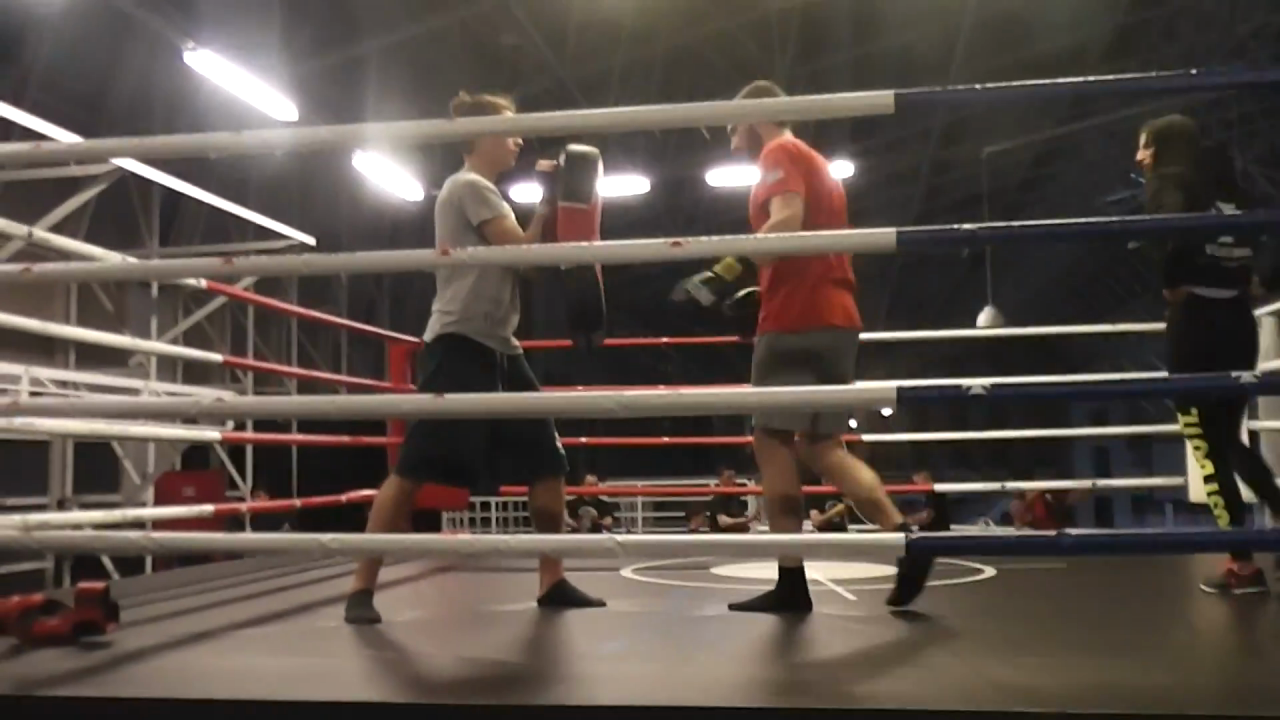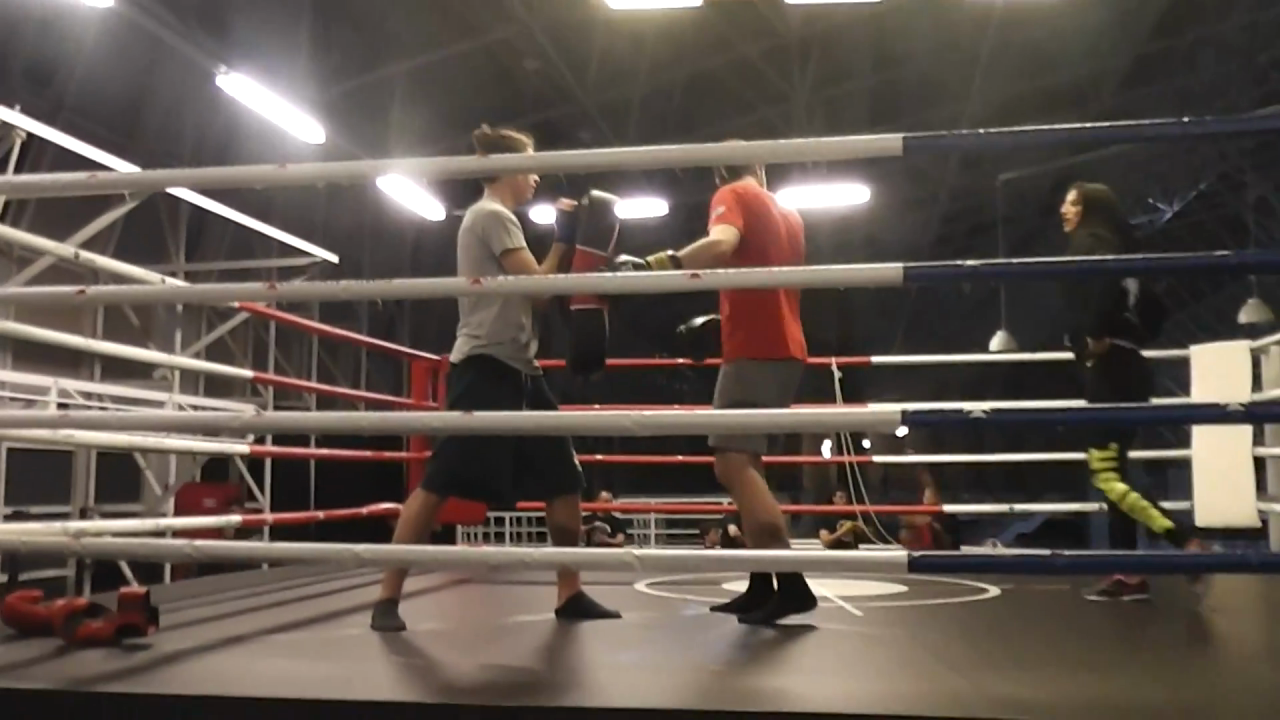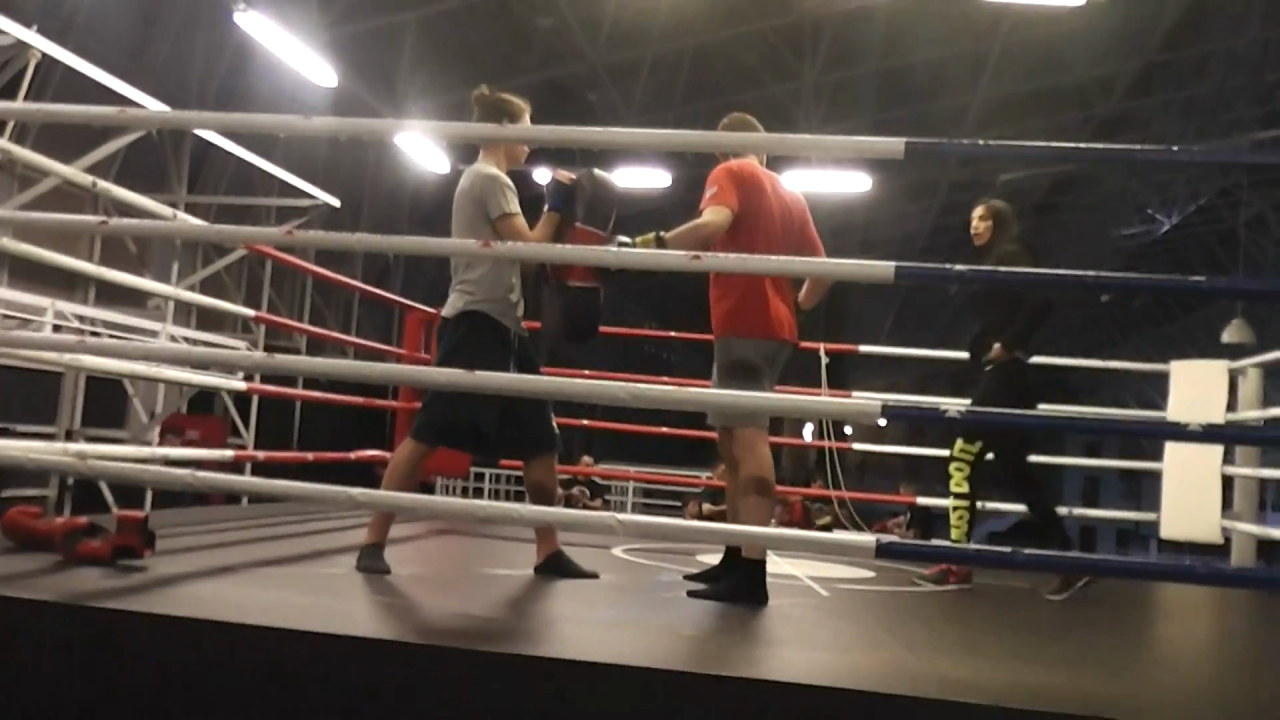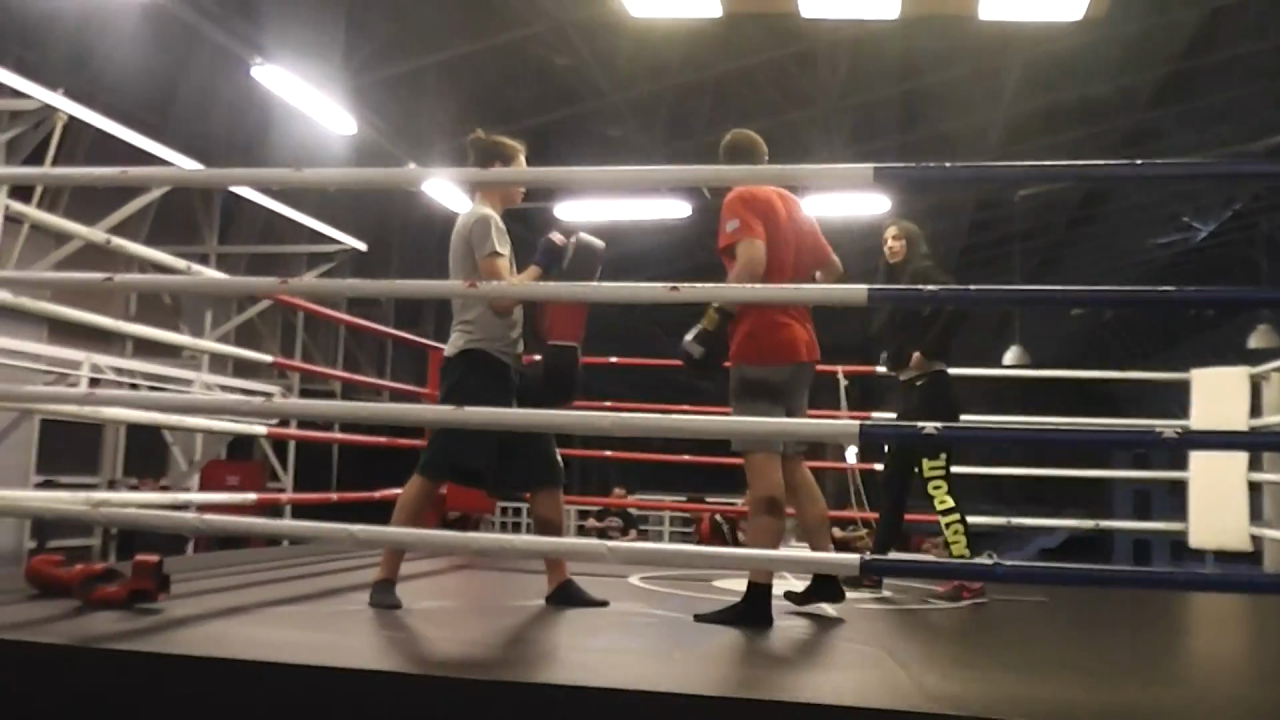
dt=0.5s
person 1, frame 1
left shoulder: (486, 194)
right shoulder: (469, 187)
left elbow: (519, 261)
right elbow: (523, 251)
left wrist: (550, 203)
right wrist: (549, 204)
left hip: (498, 347)
right hip: (459, 343)
left knee: (547, 461)
right knee: (415, 467)
left ankle: (552, 581)
right ankle: (361, 587)
person 1, frame 2
left shoulder: (498, 220)
right shoulder: (491, 216)
left elbow: (530, 294)
left wrist: (566, 244)
right wrist: (562, 241)
left hip: (517, 367)
right hip: (485, 365)
left knee: (564, 478)
right knee: (440, 482)
left ankle: (570, 593)
right ankle: (387, 598)
person 1, frame 3
left shoulder: (484, 180)
right shoulder: (491, 179)
left elbow: (512, 256)
right elbow: (528, 250)
left wrist: (556, 211)
right wrist: (555, 208)
left hip: (502, 326)
right hip: (476, 322)
left knee: (541, 440)
right knee: (430, 432)
left ankle: (548, 552)
right ankle: (374, 541)
person 1, frame 4
left shoulder: (483, 222)
right shoulder: (483, 220)
right elbow: (502, 299)
left wrist: (543, 272)
right wrist: (542, 263)
left hip: (502, 363)
right hip: (477, 360)
left knee: (546, 472)
right knee: (435, 470)
left ankle: (558, 581)
right ankle: (385, 577)
person 2, frame 1
left shoulder: (781, 153)
right shoulder: (818, 167)
left elbow: (787, 224)
left wrist: (722, 275)
right wrist: (756, 289)
left hip: (794, 321)
right hip: (834, 319)
left knee: (772, 441)
right knee: (825, 446)
left ankle: (793, 584)
right ankle: (901, 540)
person 2, frame 2
left shoulder: (731, 196)
right shoulder: (786, 212)
left elbow: (720, 246)
left wrist: (650, 264)
right wrist: (718, 320)
left hip: (755, 350)
right hip: (781, 348)
left knee: (733, 461)
right knee: (745, 461)
left ankle: (791, 584)
right ankle: (761, 586)
person 2, frame 3
left shoulder: (730, 173)
right shoulder: (787, 192)
left elbow: (713, 225)
right elbow: (822, 271)
left wrist: (648, 244)
left hip: (742, 324)
right hip: (777, 326)
left knee: (746, 439)
right knee: (739, 439)
left ankle: (750, 573)
right ankle: (735, 560)
person 2, frame 4
left shoulder: (740, 200)
right shoulder: (792, 204)
left elbow: (751, 263)
right elbow: (831, 269)
left wrist: (714, 320)
left hip: (760, 348)
right hip: (798, 347)
left knee: (762, 464)
right knee: (791, 462)
left ankle: (757, 599)
right ankle: (826, 576)
person 3, frame 1
left shoulder: (1166, 184)
right shoulder: (1224, 183)
left wrist: (1172, 284)
left hip: (1196, 320)
right hip: (1238, 320)
left knee: (1207, 445)
right knee: (1228, 439)
person 3, frame 2
left shoulder: (1088, 244)
right shoulder: (1114, 247)
left elbow: (1110, 285)
right elbow: (1152, 310)
left wrist: (1098, 336)
left hip: (1109, 370)
right hip: (1127, 368)
left knee: (1107, 475)
right knee: (1110, 473)
left ankle: (1188, 546)
right ankle: (1128, 574)
person 3, frame 3
left shoulder: (1008, 257)
right shoulder: (995, 264)
left elbow: (1041, 300)
left wrist: (1008, 344)
right wrist: (1002, 345)
left hip: (1002, 376)
right hip: (1002, 378)
left knee: (962, 463)
right knee: (1014, 472)
left ankle: (958, 563)
right ankle: (1067, 556)
person 3, frame 4
left shoulder: (923, 271)
right shoulder: (894, 282)
left elbow: (953, 310)
left wrist: (926, 353)
right wrist: (894, 361)
left hip: (928, 388)
right hip: (912, 390)
left knee: (936, 482)
right knee: (894, 479)
left ankle: (969, 578)
